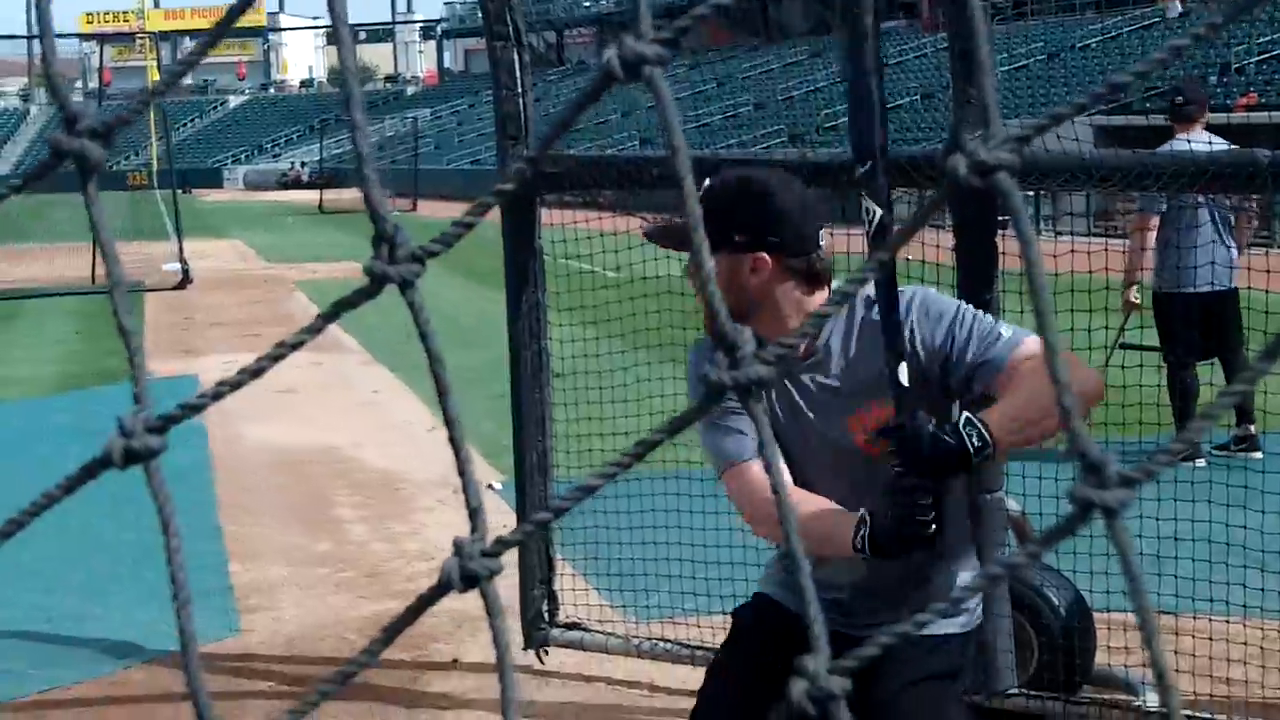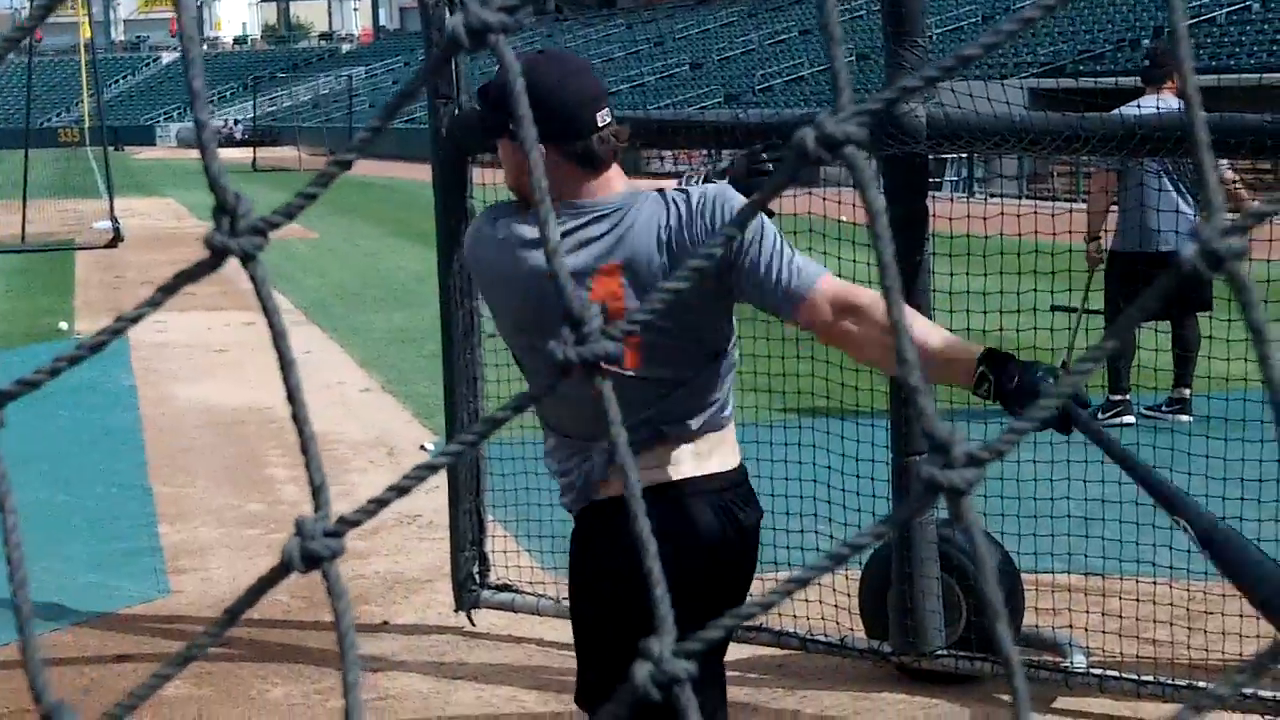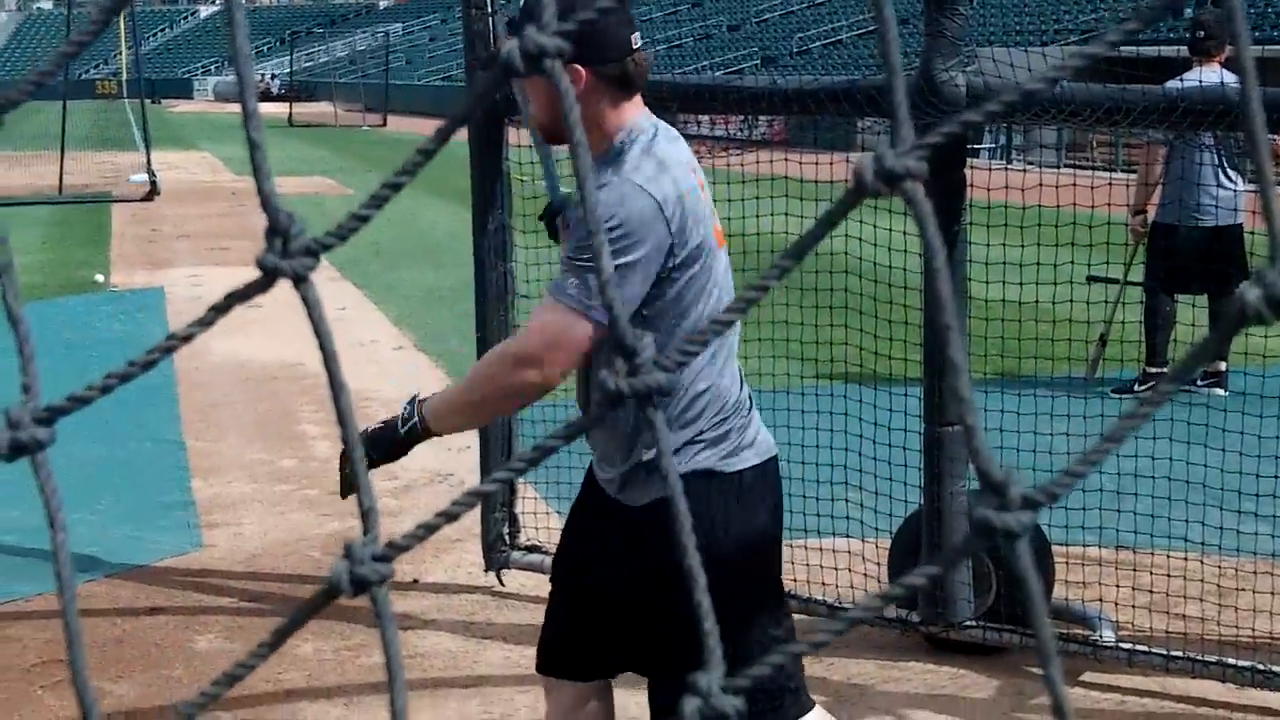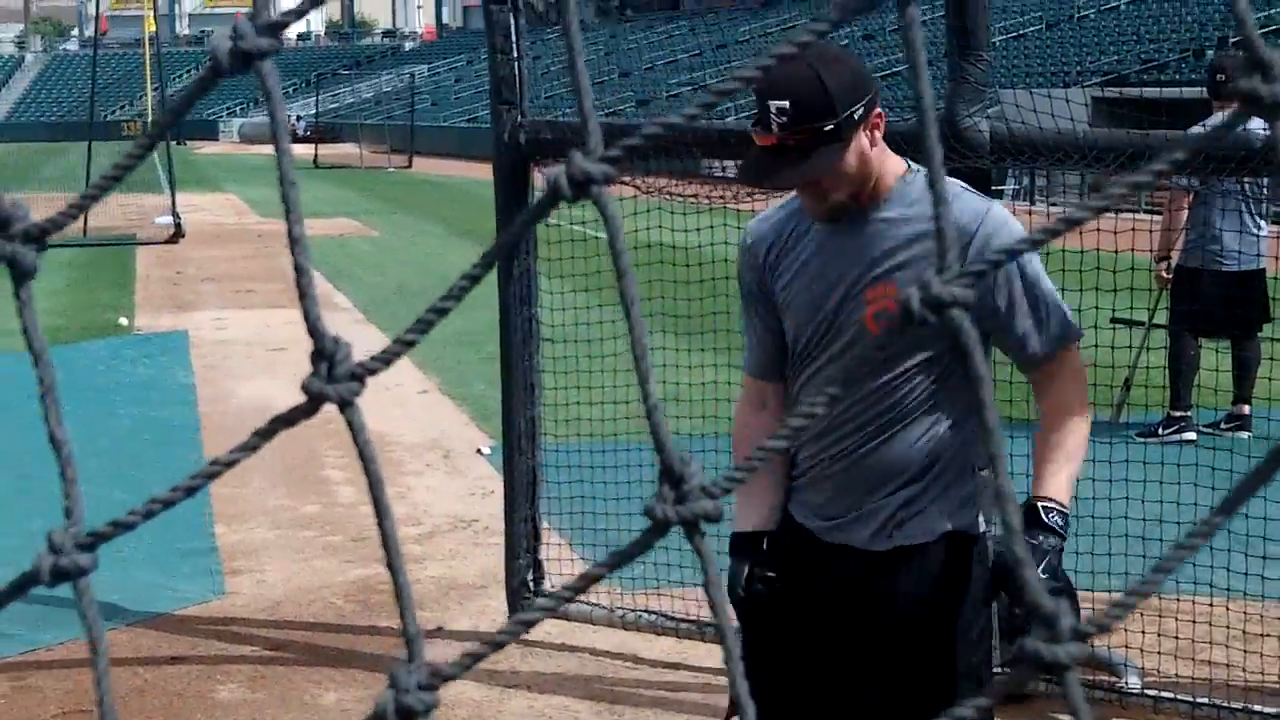
dt=0.7s
person 1, frame 1
left shoulder: (910, 320)
right shoulder: (717, 361)
left elbow: (1076, 380)
right elbow: (761, 499)
left wrist: (969, 437)
right wrist: (865, 531)
left hip: (919, 625)
right hip: (794, 610)
person 1, frame 2
left shoulder: (491, 242)
right shoulder: (705, 220)
right elbow: (842, 310)
right wrist: (990, 367)
left hip: (618, 526)
right hip: (725, 506)
person 1, frame 3
left shoulder: (630, 194)
right shoulder: (645, 151)
left elbow: (539, 362)
left wrist: (413, 422)
right wrist: (573, 219)
left hip: (706, 489)
right hip: (626, 479)
person 1, frame 4
left shoulder: (974, 231)
right shoulder: (767, 241)
left elbow: (1064, 379)
right elbow: (763, 398)
left wrist: (1046, 520)
right wrist: (748, 539)
left hip: (926, 552)
right hip: (798, 542)
person 2, frame 1
left shoulder: (1163, 158)
right shoulder: (1232, 154)
left elbow: (1146, 225)
right elbow: (1246, 217)
left wrist: (1131, 281)
left hip: (1178, 279)
right hip: (1224, 275)
left knee: (1181, 361)
right knee: (1233, 354)
left ankle: (1188, 444)
right ankle: (1247, 434)
person 2, frame 2
left shoulder: (1120, 118)
left elbow: (1102, 183)
right elbow: (1223, 177)
left wrist: (1093, 235)
right wrist: (1245, 200)
left hip: (1133, 239)
right hip: (1186, 236)
left knee: (1120, 316)
right knee: (1184, 314)
left ankle: (1118, 400)
right ankle: (1180, 397)
person 2, frame 3
left shoulder: (1173, 90)
right shoulder: (1243, 90)
left elbow: (1154, 156)
left wrist: (1138, 209)
left hip: (1179, 213)
right hip: (1227, 211)
left knee: (1160, 289)
right knee: (1224, 291)
left ankle: (1155, 372)
right ankle: (1217, 371)
person 2, frame 4
left shoulder: (1197, 135)
right shoulder: (1265, 131)
left elbow: (1179, 202)
left wrist: (1162, 255)
left hip: (1204, 256)
right hip: (1252, 254)
left knee: (1184, 332)
right knee: (1246, 333)
left ankle: (1179, 417)
right ankle: (1241, 413)
